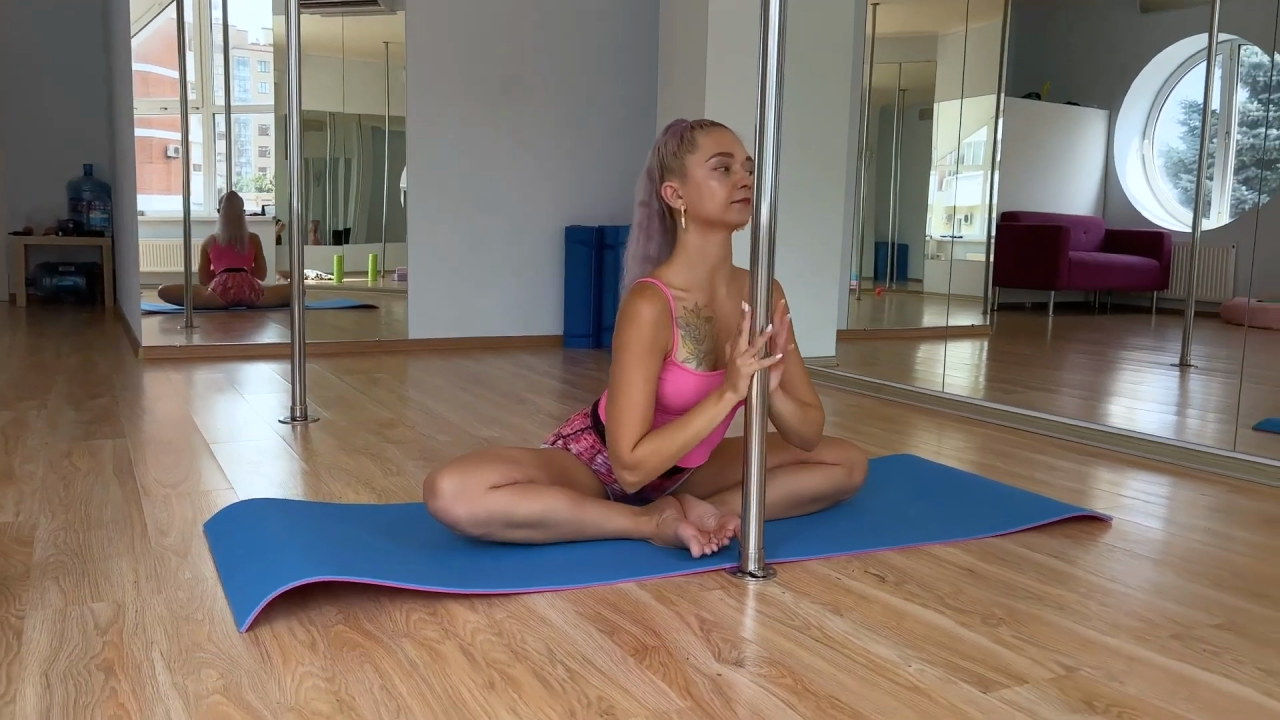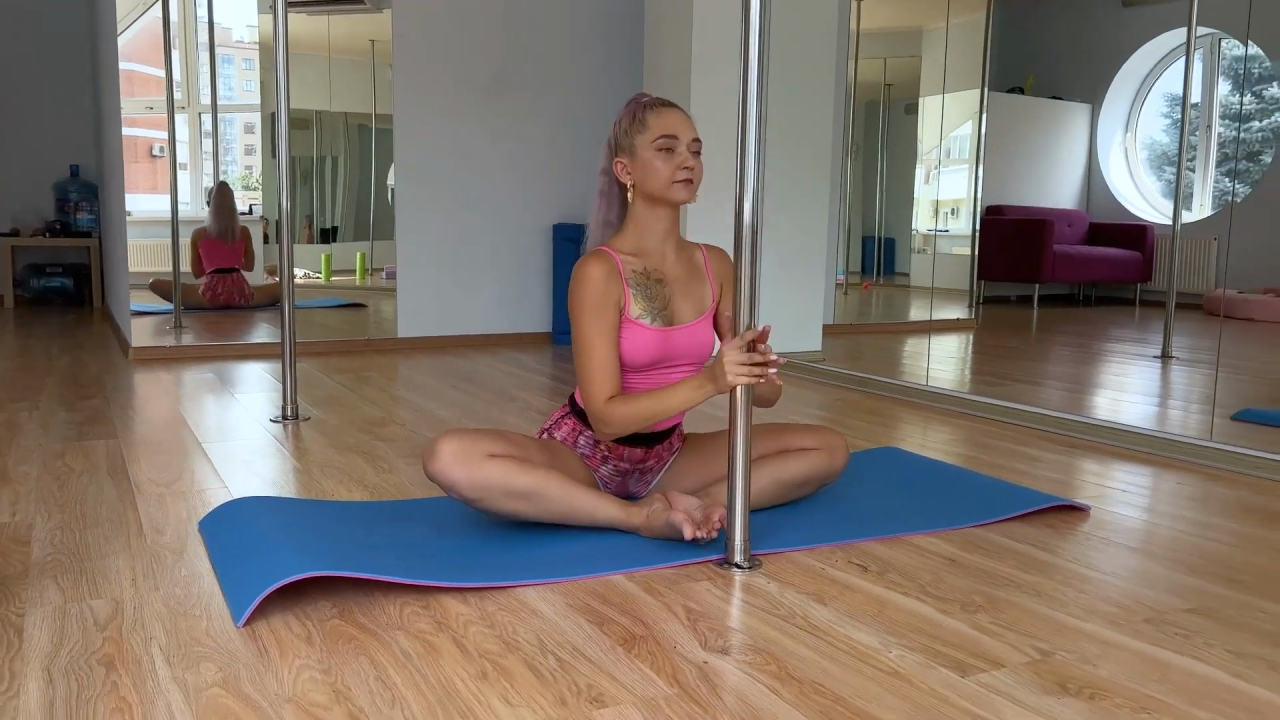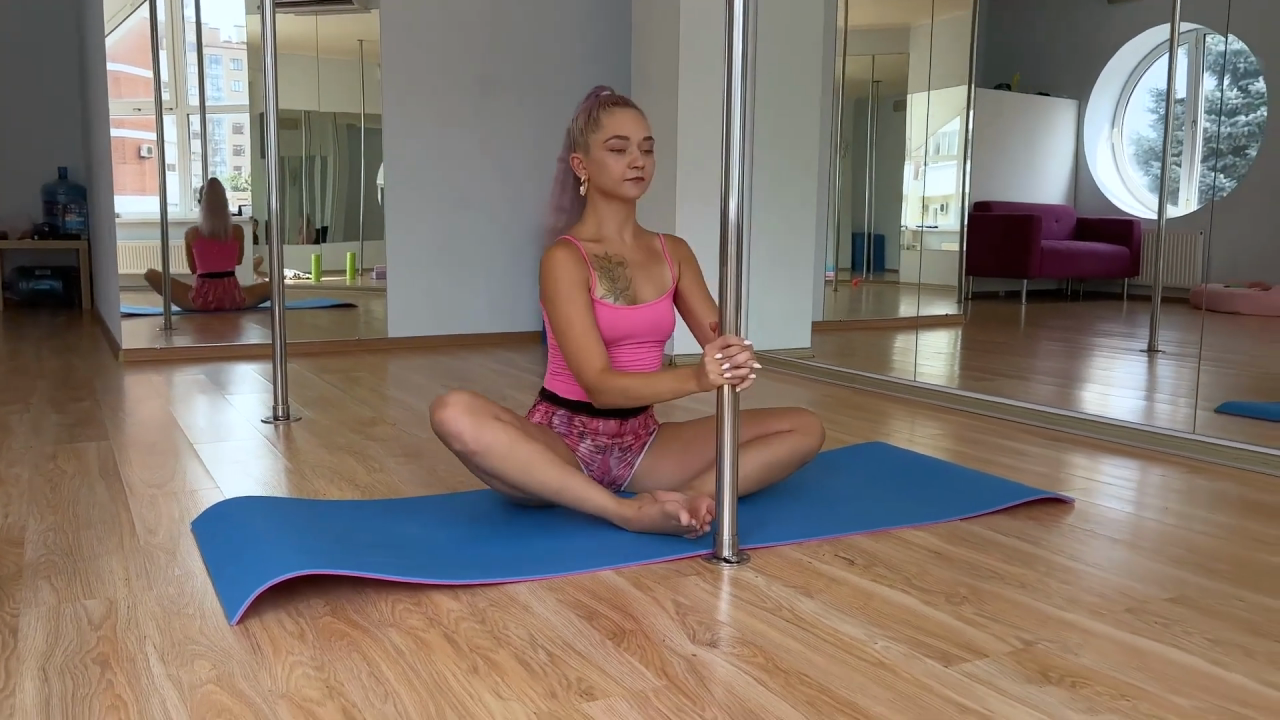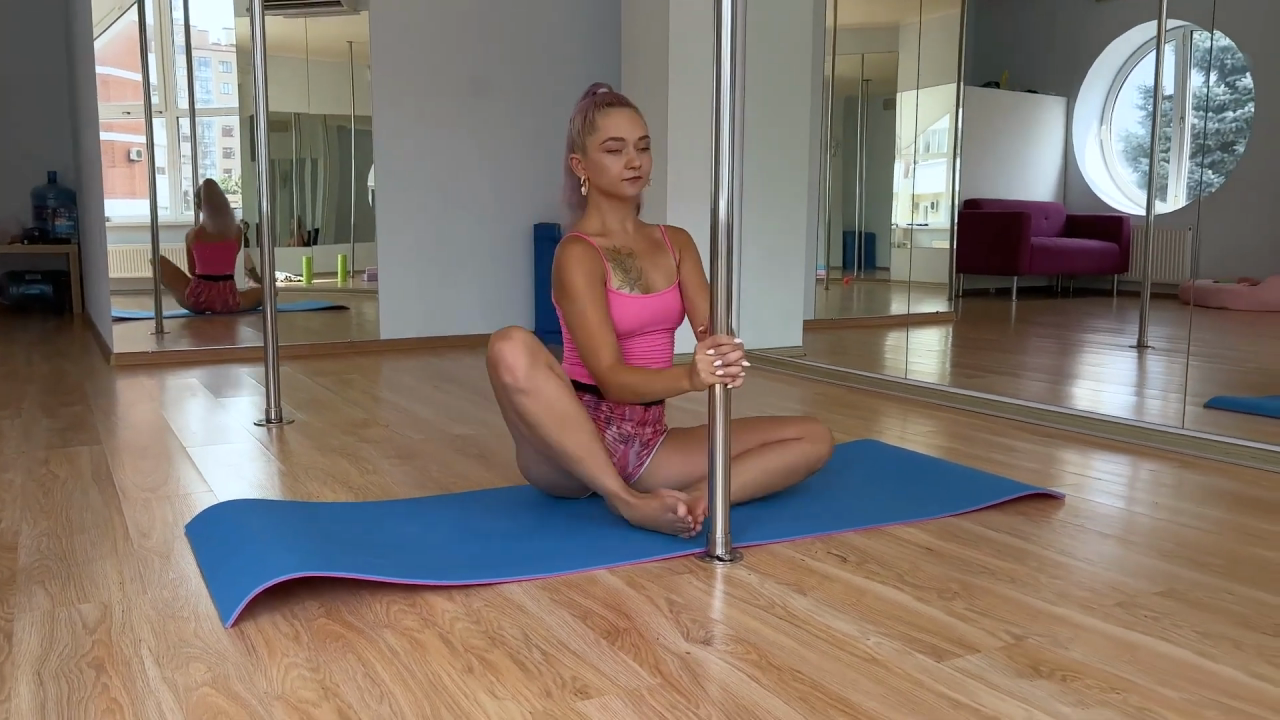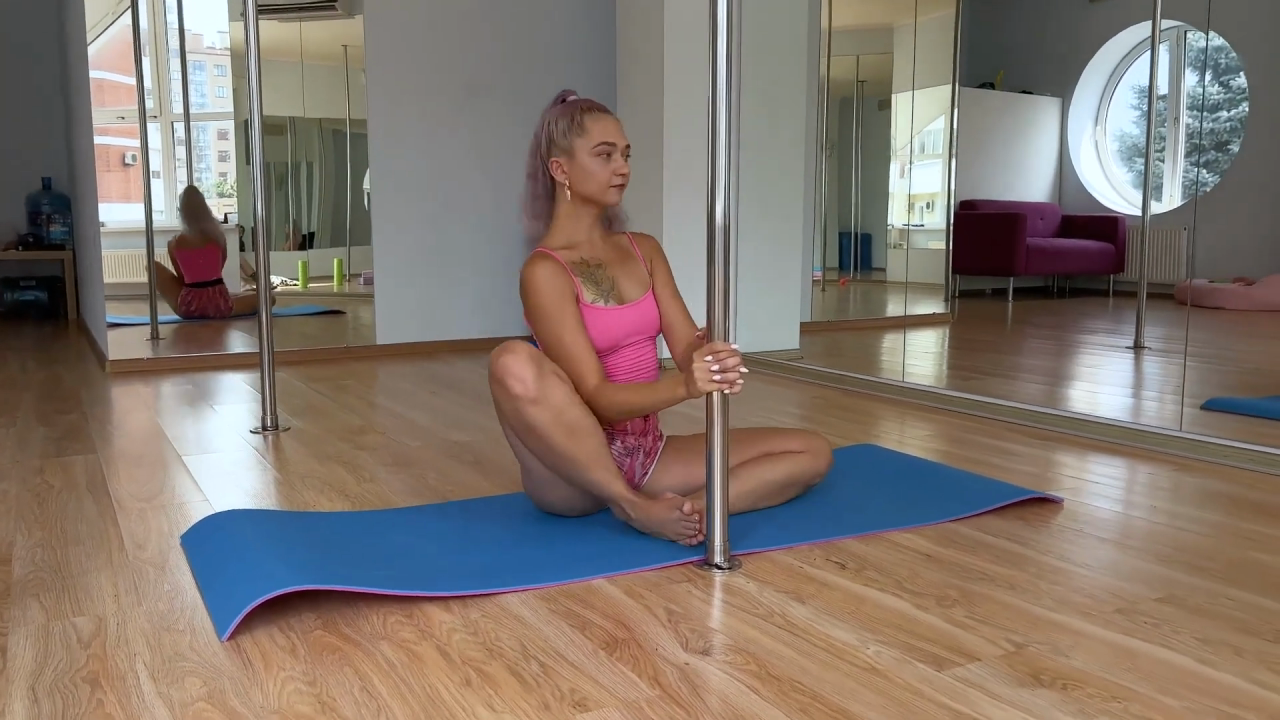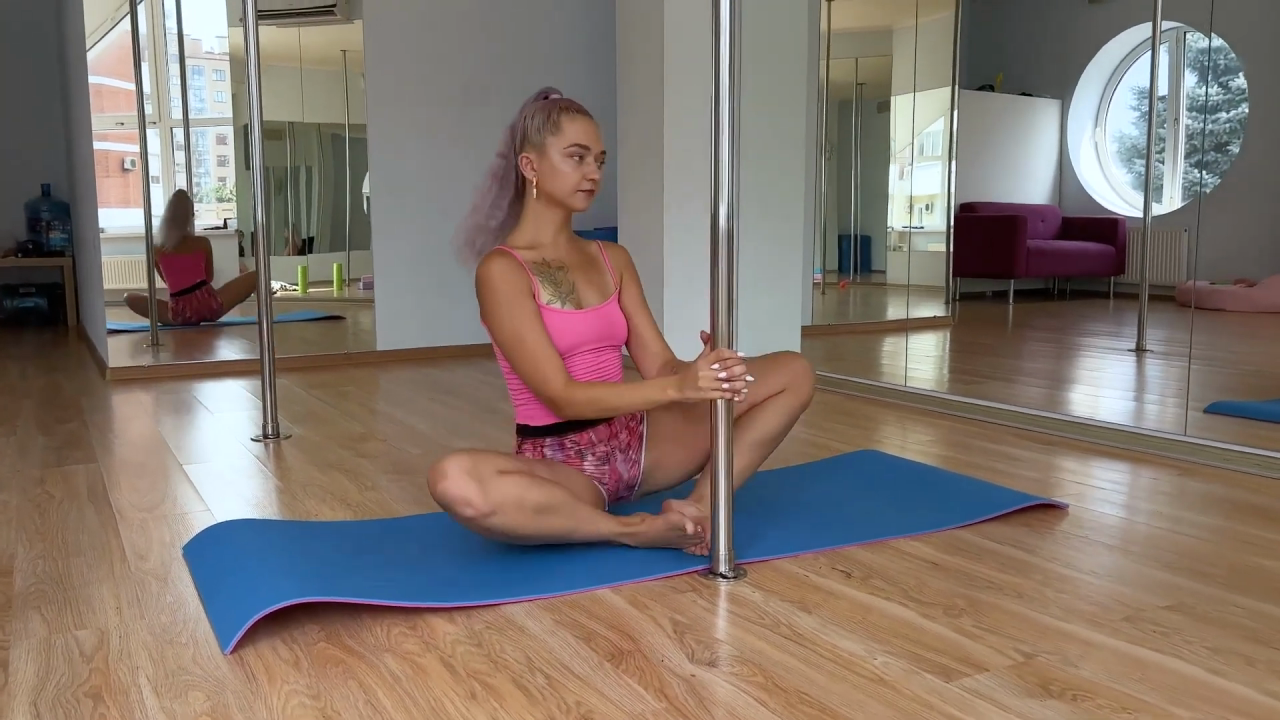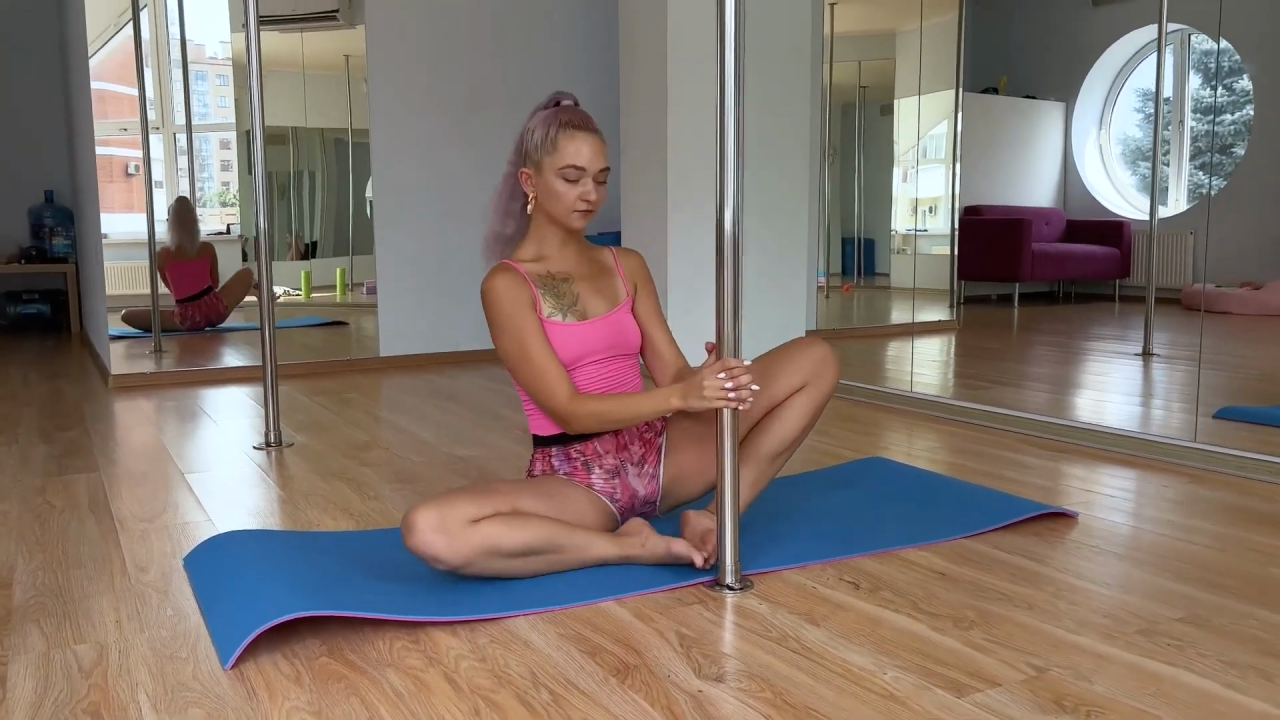
dt=0.3s
person 1, frame 1
left shoulder: (765, 296)
right shoulder: (649, 305)
left elbow: (809, 434)
right elbow: (631, 466)
left wrist: (768, 390)
right wrist: (728, 392)
left hip: (681, 470)
right hip: (595, 466)
left knee: (848, 464)
right knee: (450, 494)
right ankle: (651, 523)
person 1, frame 2
left shoulder: (714, 264)
right shoulder: (599, 271)
left elbow: (769, 393)
right elbow: (606, 416)
left wrist: (753, 368)
right wrist: (710, 381)
left hip: (664, 456)
right hip: (583, 455)
left knee: (829, 449)
right knee: (447, 458)
right ankle: (640, 516)
person 1, frame 3
left shoulder: (674, 252)
right shoulder: (565, 258)
left elbow: (720, 347)
right elbow: (599, 384)
left wrist: (734, 360)
right wrist: (695, 377)
left hip: (640, 442)
right hip: (563, 442)
left knee: (805, 429)
right knee: (453, 413)
right ankle: (627, 510)
person 1, frame 4
left shoulder: (676, 243)
right shoulder: (577, 253)
left elbow: (711, 332)
right elbow: (610, 376)
left wrist: (718, 356)
right wrist: (688, 377)
left hip: (645, 442)
right hip: (575, 444)
left knee: (815, 439)
right knee: (511, 347)
left ankle: (679, 500)
right ankle: (626, 499)
person 1, frame 5
left shoulder: (644, 250)
right shoulder: (545, 271)
left elbow: (686, 346)
right elbow: (597, 397)
left wrist: (713, 360)
right wrist: (683, 385)
left hip: (646, 450)
right hip: (574, 470)
left knee: (814, 453)
right knee: (513, 362)
left ankle: (691, 507)
right ankle: (635, 506)
person 1, frame 6
left shoulder: (613, 259)
right shoulder: (501, 269)
left elbow: (659, 365)
right elbow: (561, 396)
left wrist: (704, 371)
right wrist: (678, 388)
left hip: (635, 445)
right hip: (561, 467)
left knee: (794, 372)
right knee: (454, 480)
left ankle: (698, 506)
right ankle: (629, 529)
person 1, frame 7
left shoulder: (627, 265)
right shoulder: (507, 284)
left elbow: (671, 373)
right elbow: (568, 410)
left wrist: (710, 381)
right wrist: (681, 397)
left hip: (656, 456)
right hip: (573, 480)
left knee: (816, 360)
right knee: (428, 533)
left ankle: (717, 517)
right ankle: (627, 546)
